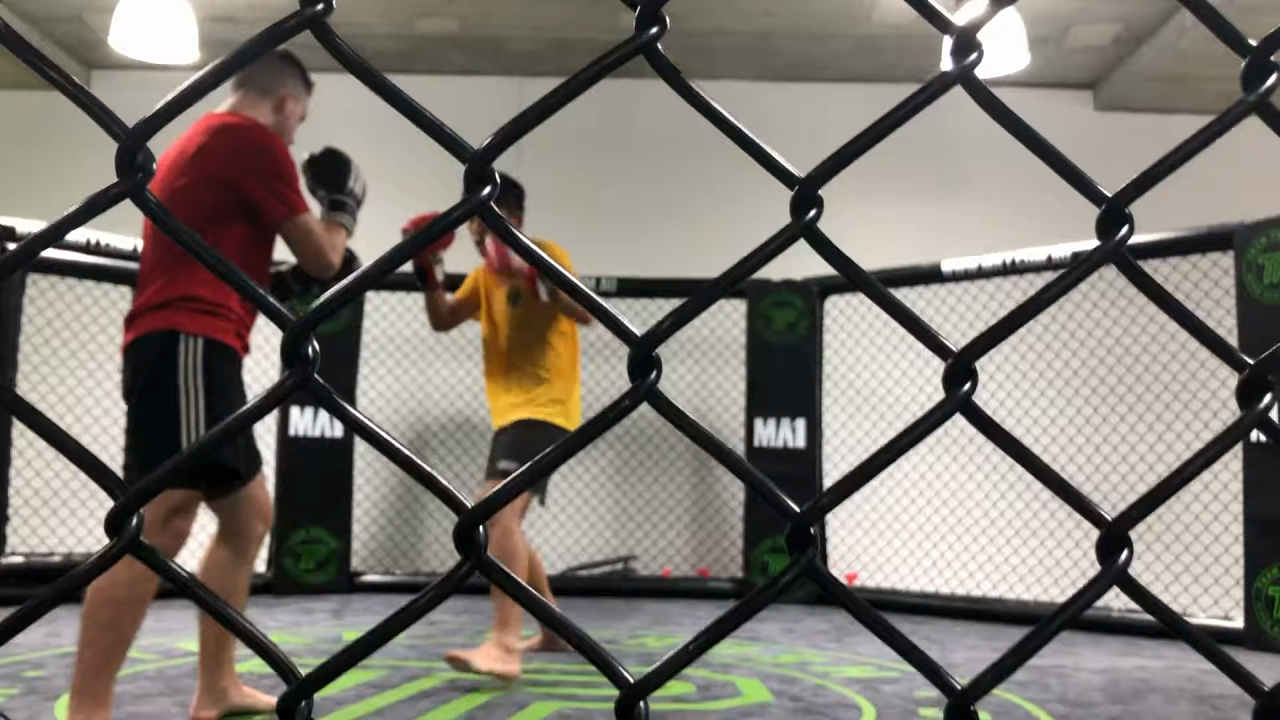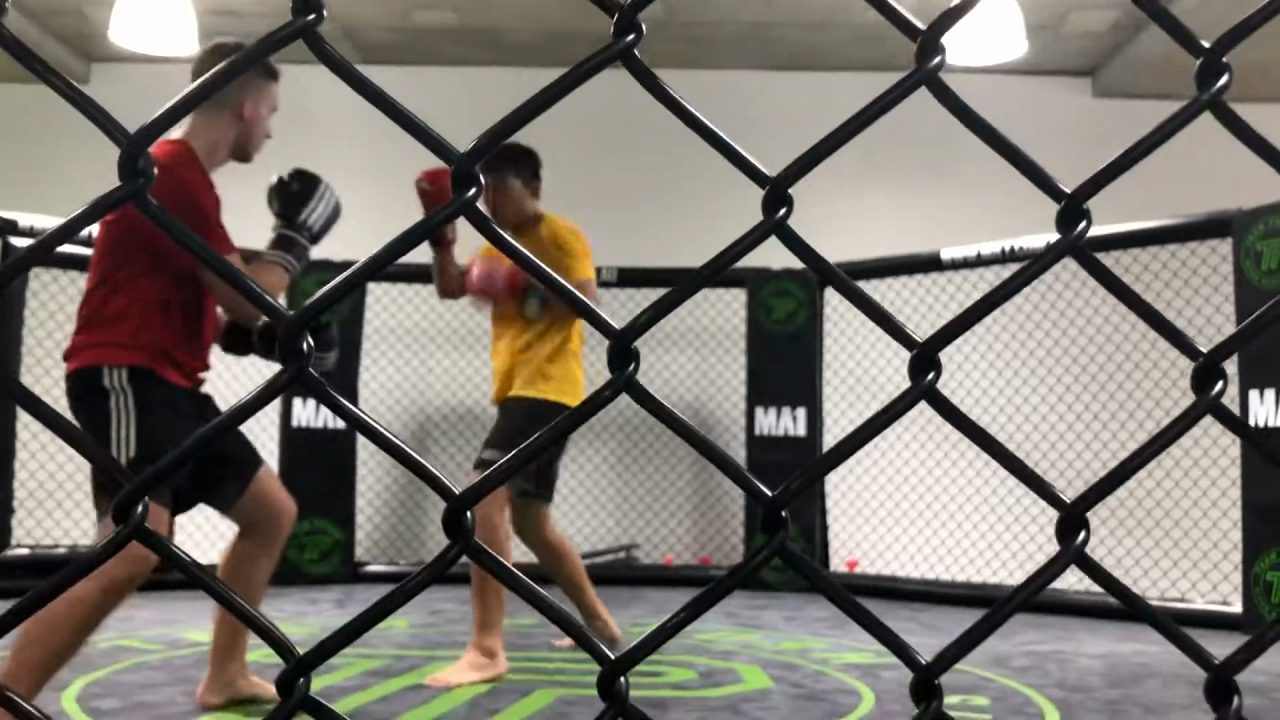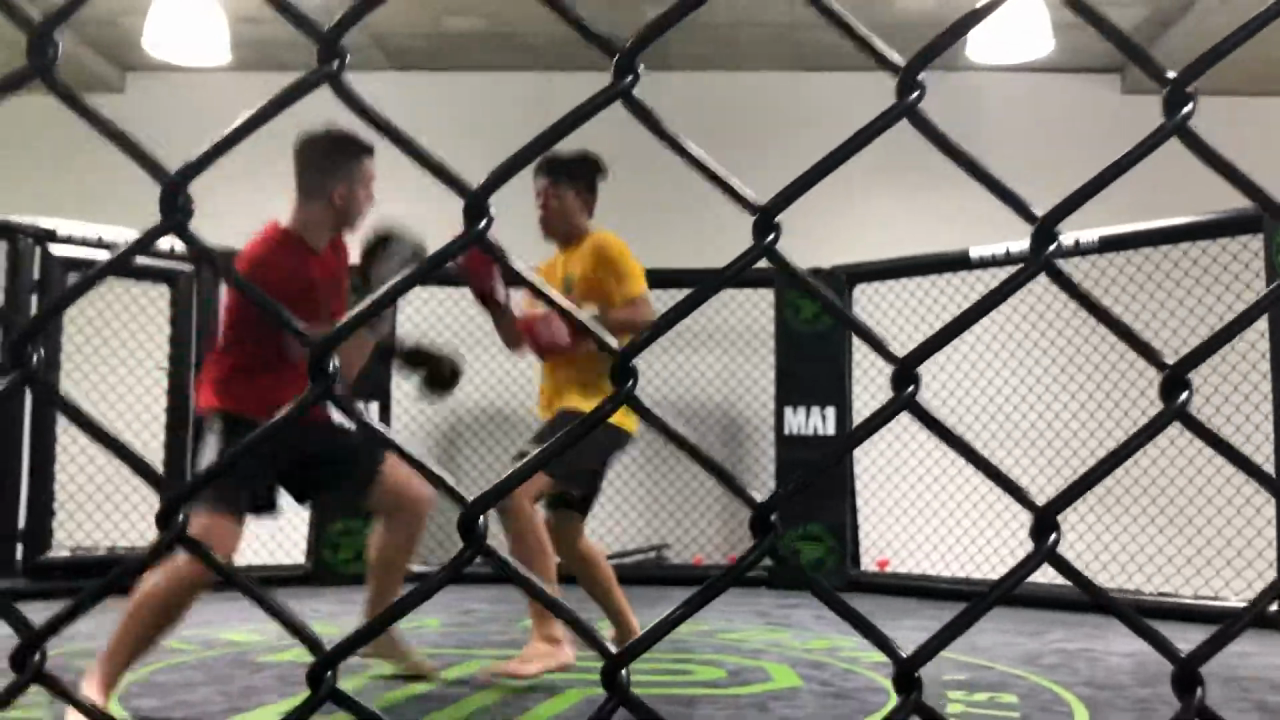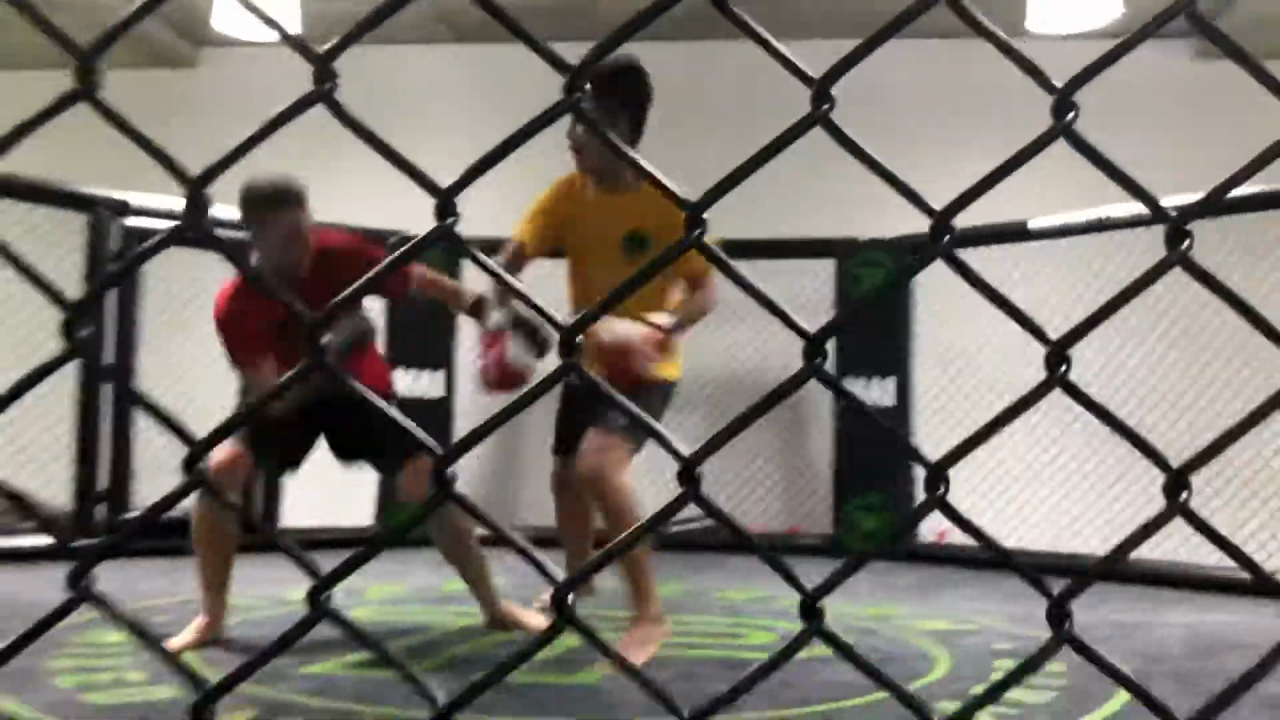
dt=0.5s
person 1, frame 1
left shoulder: (204, 142)
right shoulder: (249, 137)
right elbow: (322, 259)
right wrist: (343, 201)
left hip: (186, 347)
right hip: (188, 343)
left knee: (248, 515)
right knee: (164, 520)
person 1, frame 2
left shoulder: (185, 176)
right shoulder: (173, 172)
right elbow: (249, 299)
left wrist: (258, 339)
right wrist: (298, 233)
left hip: (171, 383)
right hip: (124, 377)
left knee: (273, 512)
right knee: (136, 550)
person 1, frame 3
left shoulder: (329, 246)
right shoulder: (273, 263)
right elbow: (336, 369)
left hip: (300, 417)
right hip: (238, 419)
left knee: (412, 498)
right knee: (204, 555)
left ankle: (381, 633)
person 1, frame 4
left shoulder: (344, 252)
right shoulder: (236, 304)
left elbow: (422, 284)
right elbow: (272, 398)
left wrist: (478, 305)
right wrist: (324, 356)
left hip: (361, 393)
right hip: (291, 401)
left knee: (427, 491)
right knee: (220, 473)
left ankle: (494, 606)
right ankle: (211, 619)
person 2, frame 1
left shoulder: (547, 255)
right shoulder: (485, 274)
left elbow: (584, 312)
right elbow: (442, 320)
left wrist: (534, 278)
right wrist: (427, 269)
left hip: (546, 410)
right hip: (509, 412)
left knee: (500, 509)
right knee: (503, 524)
left ankle: (504, 645)
right ankle: (553, 629)
person 2, frame 2
left shoulder: (559, 234)
right shoulder: (500, 244)
left elbow: (588, 301)
right elbow: (449, 286)
left wrist: (526, 289)
right wrist: (440, 228)
left hip: (543, 391)
right hip: (518, 393)
left knee: (484, 499)
right knee: (530, 518)
left ankle: (486, 650)
right ankle: (600, 625)
person 2, frame 3
left shoulder: (607, 252)
right shoulder: (550, 268)
left elbow: (642, 318)
right elbow: (515, 340)
right wrist: (490, 299)
left hip: (598, 408)
right hip: (566, 408)
left knee: (514, 495)
right knee: (563, 530)
left ankle: (549, 638)
right ankle: (628, 628)
person 2, frame 4
left shoulder: (671, 205)
right shoulder: (562, 196)
left elbow: (701, 288)
right elbow: (511, 261)
left wrist: (664, 327)
left hip: (643, 366)
right hip: (589, 364)
left knee: (595, 469)
right knee: (569, 494)
left ankle: (648, 614)
right ankle: (583, 594)
